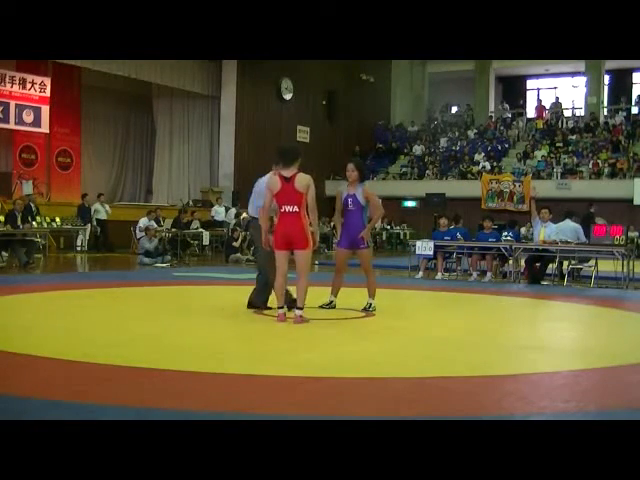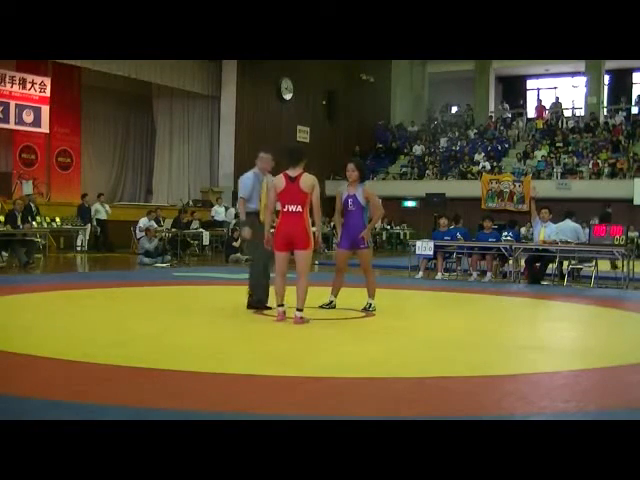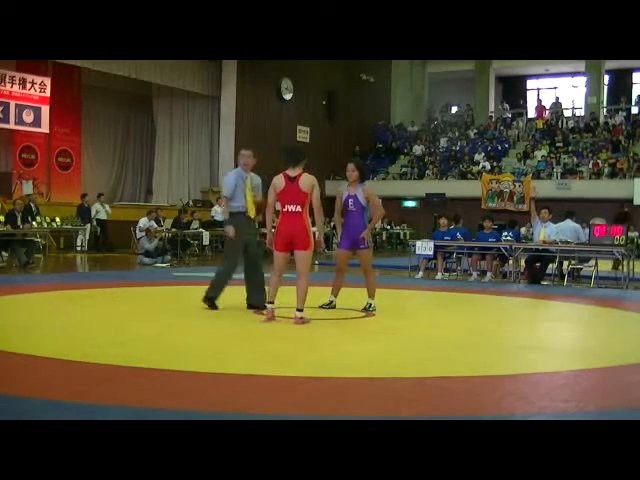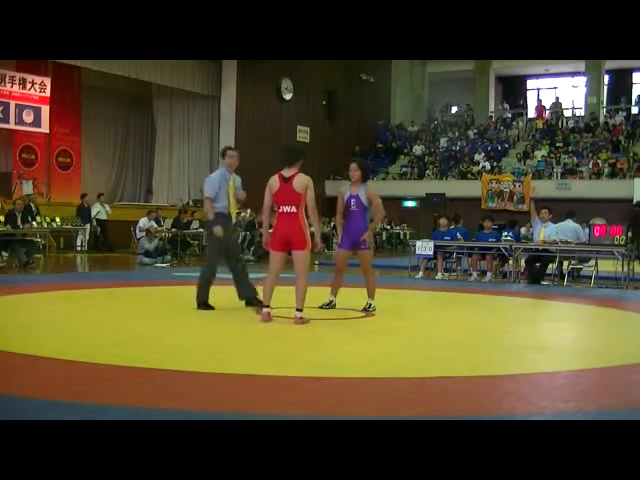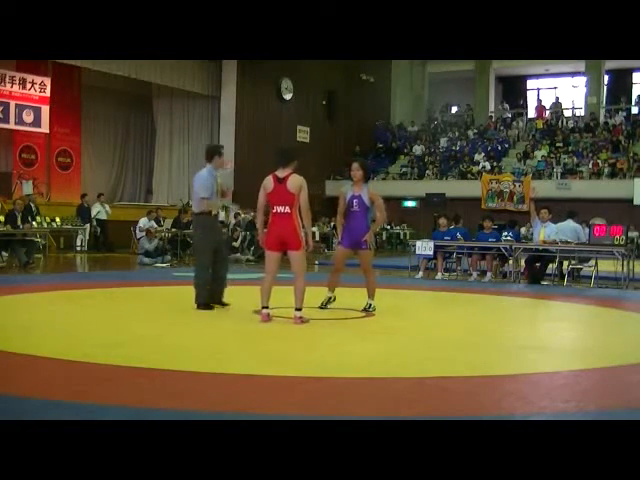
dt=0.2s
person 1, frame 1
left shoulder: (273, 181)
right shoulder: (306, 179)
left elbow: (265, 210)
right elbow: (312, 209)
left wrist: (264, 233)
right wrist: (315, 231)
left hip: (281, 230)
right hip: (300, 229)
left knee: (280, 273)
right knee: (302, 274)
left ankle: (281, 312)
right ankle: (299, 313)
person 1, frame 2
left shoulder: (277, 180)
right shoulder: (311, 180)
left elbow: (269, 209)
right elbow: (316, 209)
left wrist: (267, 232)
right wrist: (319, 233)
left hip: (282, 229)
right hip: (302, 230)
left knee: (280, 273)
right knee: (302, 275)
left ankle: (280, 310)
right ankle: (299, 314)
person 1, frame 3
left shoulder: (277, 180)
right shoulder: (310, 180)
left elbow: (269, 209)
right elbow: (317, 210)
left wrist: (269, 232)
right wrist: (320, 234)
left hip: (282, 229)
right hip: (302, 230)
left knee: (277, 272)
right knee: (302, 275)
left ankle: (270, 308)
right ankle: (299, 314)
person 1, frame 4
left shoulder: (272, 181)
right shoulder: (305, 180)
left elbow: (266, 210)
right elbow: (312, 209)
left wrist: (265, 233)
right wrist: (317, 234)
left hip: (279, 229)
right hip: (298, 230)
left knee: (272, 273)
right knee: (301, 275)
left ankle: (265, 311)
right ankle: (299, 314)
person 1, frame 5
left shoulder: (267, 181)
right shoulder: (299, 181)
left elbow: (260, 209)
right elbow: (305, 210)
left wrist: (260, 232)
right wrist: (309, 234)
left hip: (273, 230)
right hip: (292, 230)
left knee: (269, 273)
right knee: (299, 275)
left ankle: (264, 311)
right ankle: (298, 313)
person 2, frame 1
right shoulder: (266, 183)
right elbow: (261, 210)
right hip: (259, 224)
left knee: (267, 263)
right knee: (271, 264)
left ankle: (257, 300)
right ankle: (287, 300)
person 2, frame 2
left shoulder: (270, 179)
right shoulder: (249, 178)
right elbow: (241, 202)
right wrist: (244, 225)
left hip: (261, 221)
right hip: (251, 219)
left knee: (264, 260)
right knee: (259, 259)
left ankle: (258, 300)
right ankle: (257, 299)
person 2, frame 3
left shoulder: (256, 179)
right shoulder: (232, 177)
left elbow: (258, 199)
right elbow: (225, 201)
left wrist: (258, 198)
right wrist: (228, 223)
left hip: (250, 221)
right hip: (236, 220)
left knee: (255, 262)
right knee: (231, 261)
left ankle: (256, 300)
right ankle: (211, 295)
person 2, frame 4
left shoulder: (236, 179)
right shoulder: (215, 178)
left elbow: (240, 199)
right elbow: (207, 202)
left wrist: (241, 195)
right wrist: (214, 224)
left hip: (229, 221)
right hip: (218, 221)
left knee: (236, 262)
right knee: (211, 262)
left ankle: (249, 296)
right ankle: (202, 300)
person 2, frame 5
left shoulder: (215, 175)
right shoulder: (204, 176)
right elbow: (204, 203)
left wrist: (222, 191)
left hip: (212, 219)
right hip: (203, 219)
left knee: (221, 257)
right knee: (204, 261)
left ankle: (214, 297)
right ankle: (201, 300)
person 3, frame 1
left shoulder: (365, 191)
right shoulder: (341, 192)
left elbow: (380, 211)
right elbow: (337, 213)
left wrist: (368, 228)
right wrist: (339, 229)
left hip: (361, 235)
right hip: (345, 235)
left knee: (367, 270)
right knee: (339, 269)
left ankle: (371, 301)
right ankle: (332, 300)
person 3, frame 2
left shoulder: (365, 191)
right shoulder: (341, 193)
left elbow: (380, 211)
right elbow: (337, 213)
left wrist: (368, 229)
right wrist: (339, 230)
left hip: (361, 235)
right hip: (345, 235)
left knee: (367, 270)
right knee: (339, 269)
left ankle: (371, 302)
right ankle: (332, 300)
person 3, frame 3
left shoulder: (366, 192)
right shoulder: (341, 193)
left elbow: (380, 211)
right elbow: (337, 213)
left wrist: (369, 229)
right wrist: (339, 230)
left hip: (361, 235)
right hip: (346, 235)
left knee: (367, 270)
right knee: (339, 269)
left ankle: (371, 302)
right ankle: (332, 300)
person 3, frame 4
left shoulder: (367, 192)
right shoulder: (344, 193)
left elbow: (381, 213)
right elbow: (339, 214)
left wrist: (370, 231)
right wrist: (340, 232)
left hip: (362, 235)
right hip: (346, 235)
left knee: (367, 270)
right knee: (338, 269)
left ankle: (371, 302)
right ankle: (332, 300)
person 3, frame 5
left shoulder: (370, 192)
right shoulder: (345, 192)
left elbow: (382, 214)
right elbow: (340, 214)
left wrist: (372, 232)
right wrist: (340, 232)
left hip: (363, 235)
right hip: (347, 234)
left knee: (367, 270)
right knee: (336, 266)
left ankle: (371, 302)
right ankle: (330, 295)
